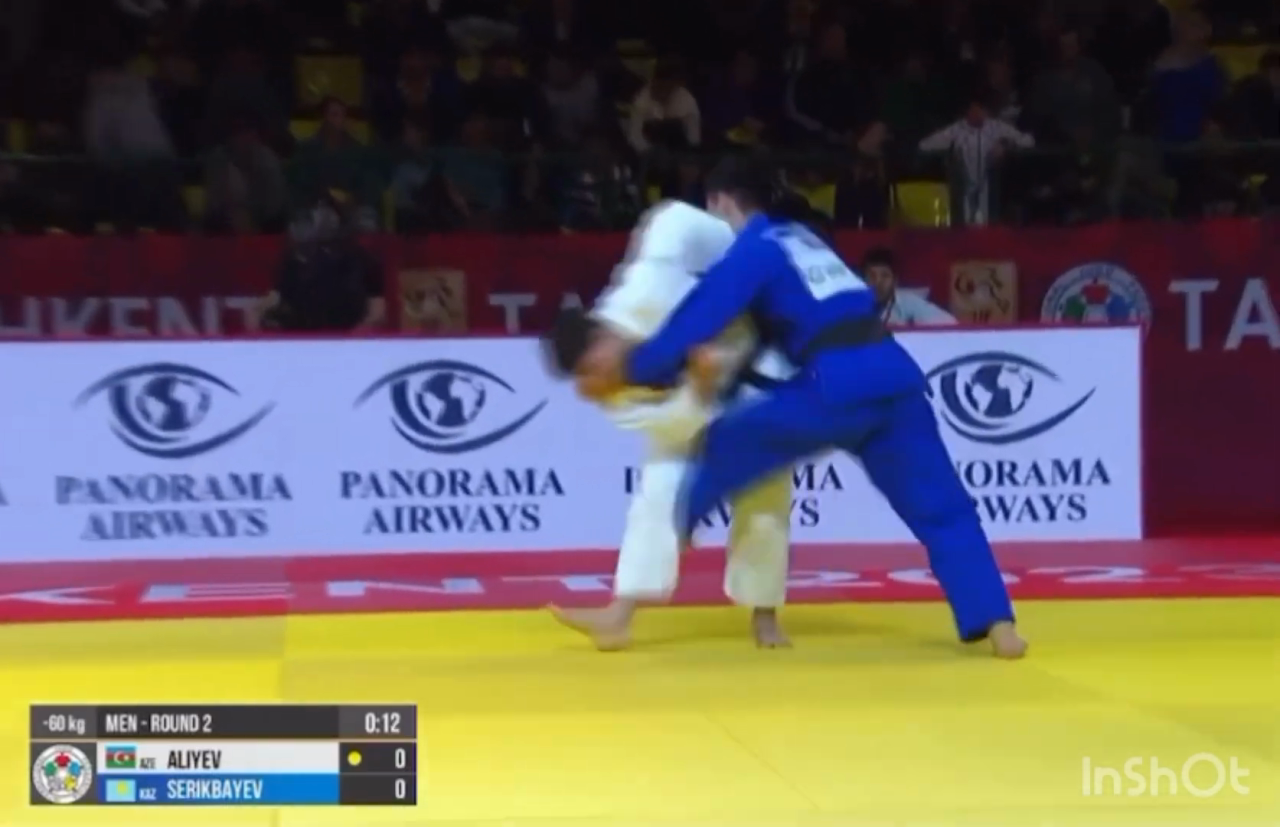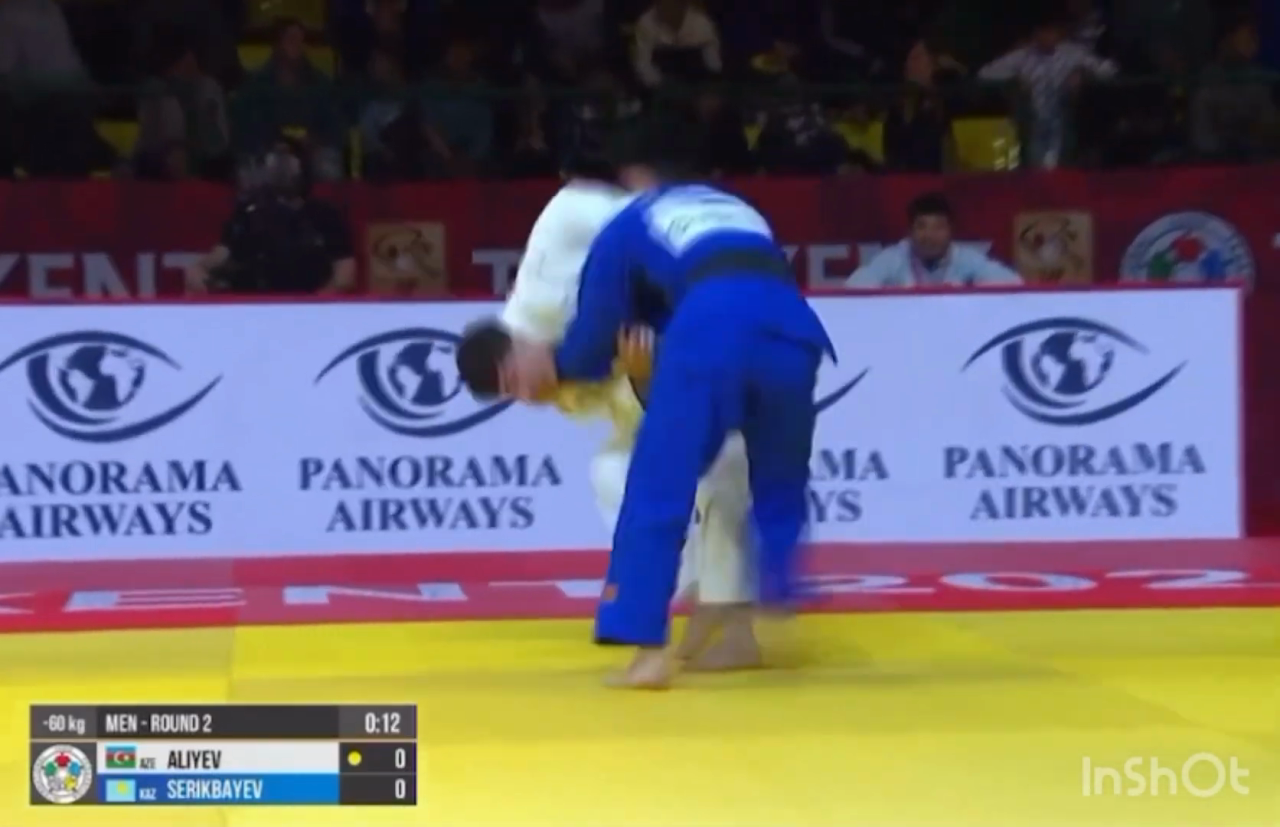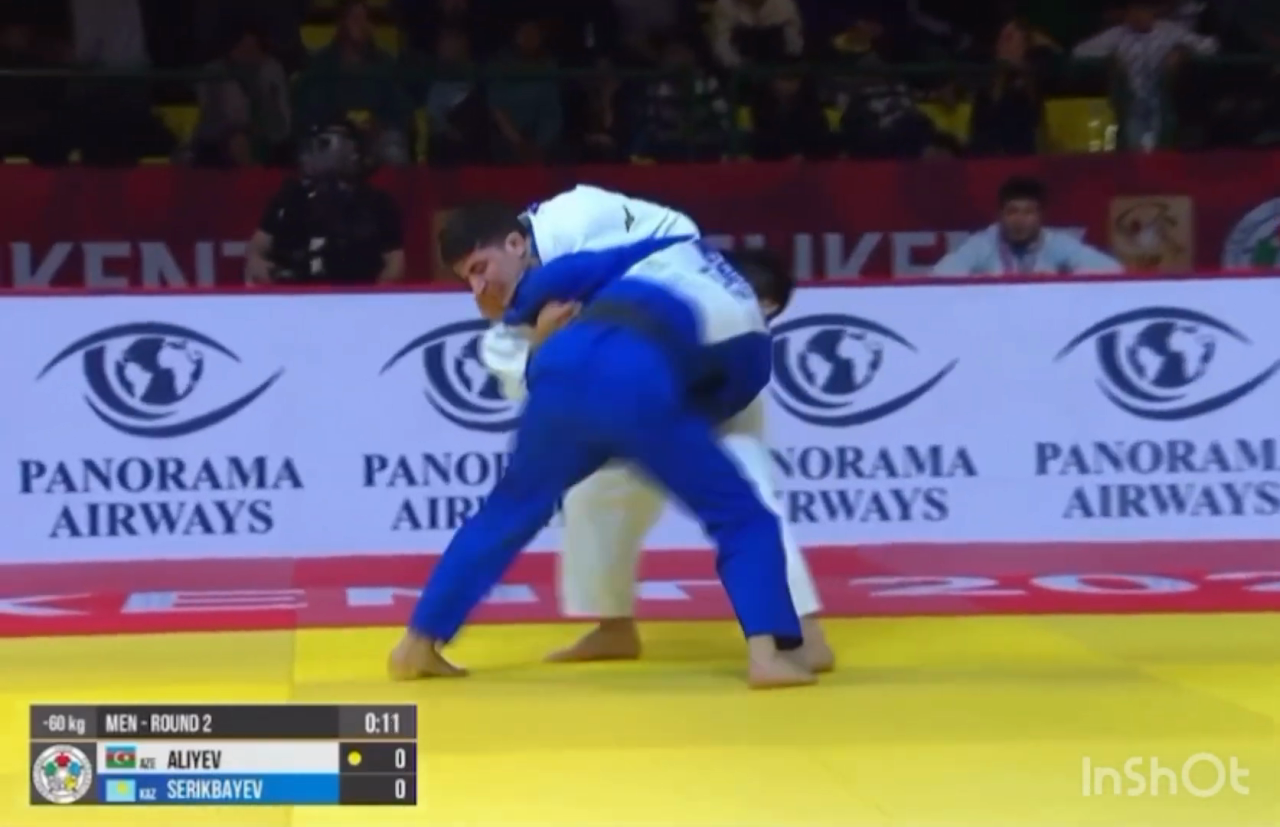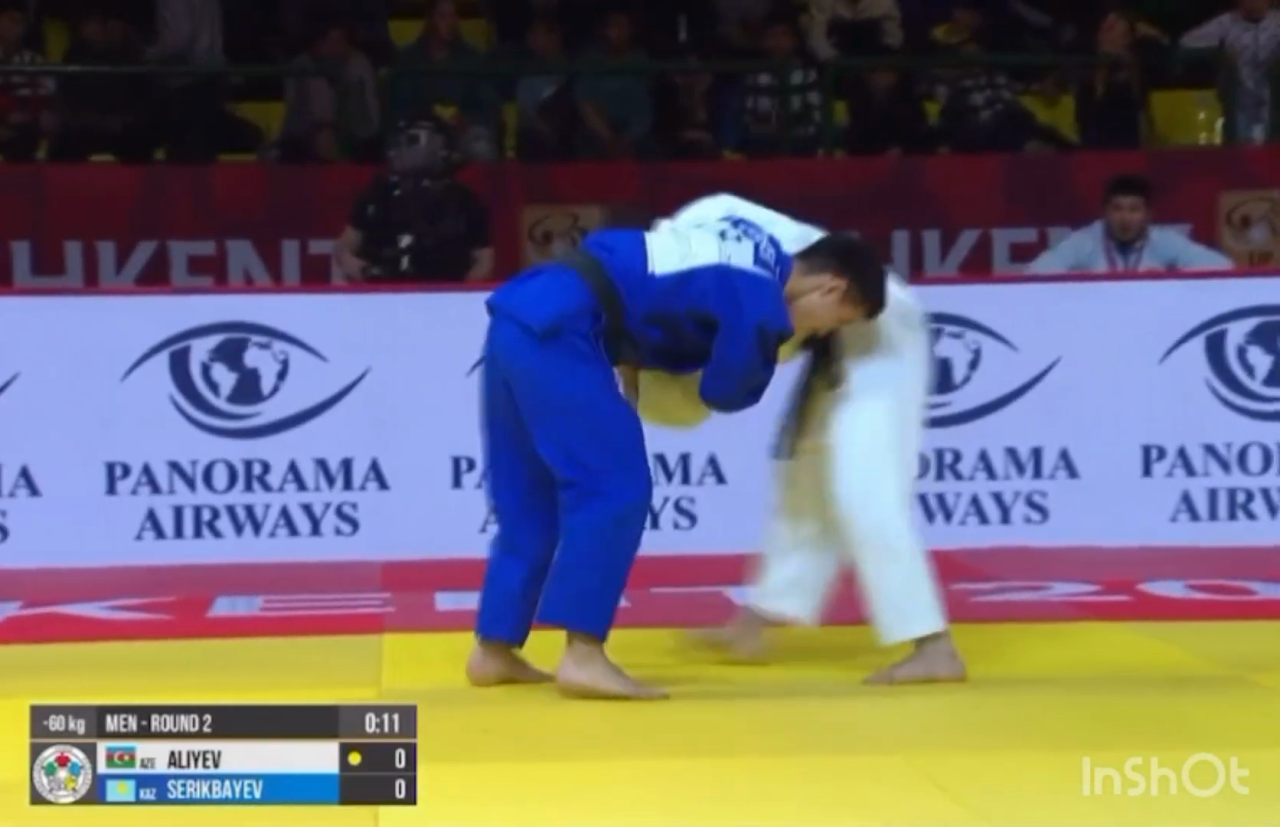
dt=0.4s
person 1, frame 1
left shoulder: (753, 250)
right shoulder: (795, 239)
left elbow: (702, 314)
left wrist: (630, 366)
left hip: (838, 385)
right hip: (895, 375)
left knee: (726, 443)
right knee: (942, 508)
left ankle: (672, 531)
right ankle: (996, 623)
person 1, frame 2
left shoulder: (631, 222)
right shoulder: (736, 207)
left elbow: (592, 339)
left wrist: (553, 364)
left hip: (707, 338)
right hip: (795, 333)
left knee: (657, 495)
right knee: (780, 491)
left ankle: (648, 649)
right ankle: (773, 613)
person 1, frame 3
left shoulder: (675, 249)
right shoulder: (752, 351)
left elbow: (560, 278)
right elbow: (705, 405)
left wrist: (522, 302)
left hip: (567, 372)
right hip: (642, 392)
left knee: (509, 511)
right knee: (741, 515)
left ankle: (420, 643)
right ankle: (766, 653)
person 1, frame 4
right shoulder: (760, 307)
right elbow: (724, 392)
left hip: (521, 317)
right hip: (557, 330)
left knee: (530, 499)
right knee: (617, 485)
left ankle: (495, 648)
right ankle: (582, 654)
person 2, frame 1
left shoulder: (641, 297)
right shoulder: (619, 397)
left elbow: (676, 223)
right elbow: (680, 424)
right wrist: (701, 389)
left hip: (761, 370)
right hip: (686, 396)
left knee: (763, 498)
right knee: (662, 484)
left ankle: (763, 612)
right ankle: (622, 611)
person 2, frame 2
left shoulder: (538, 301)
left elbow: (568, 213)
right elbow: (637, 409)
right wrist: (636, 374)
left knee: (716, 471)
right knee: (617, 474)
left ankle: (736, 627)
right ankle: (701, 608)
person 2, frame 3
left shoulder: (577, 220)
left elbow: (678, 236)
right elbow: (530, 381)
right knee: (600, 490)
left ankle: (807, 636)
right ankle: (614, 624)
person 2, frame 4
left shoulder: (700, 224)
left hip: (867, 332)
right hip: (834, 341)
left knee: (862, 493)
right knee: (809, 478)
left ankle: (936, 650)
right ankle: (755, 623)
